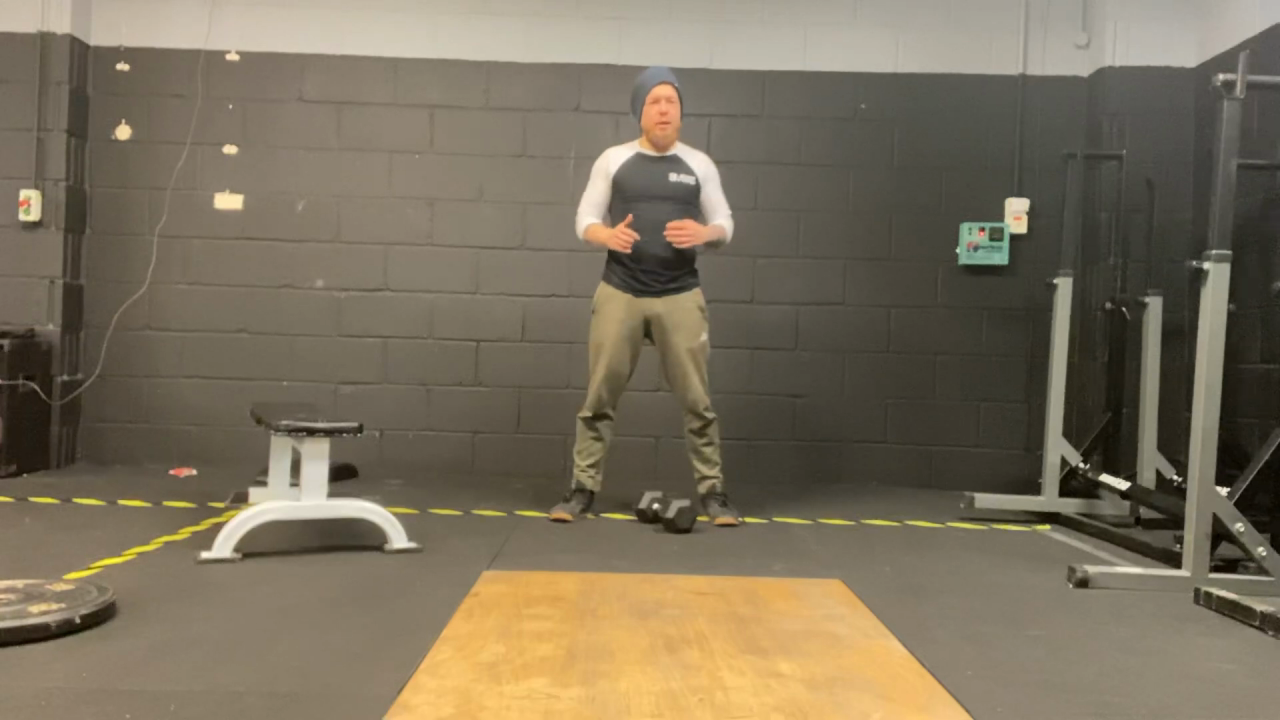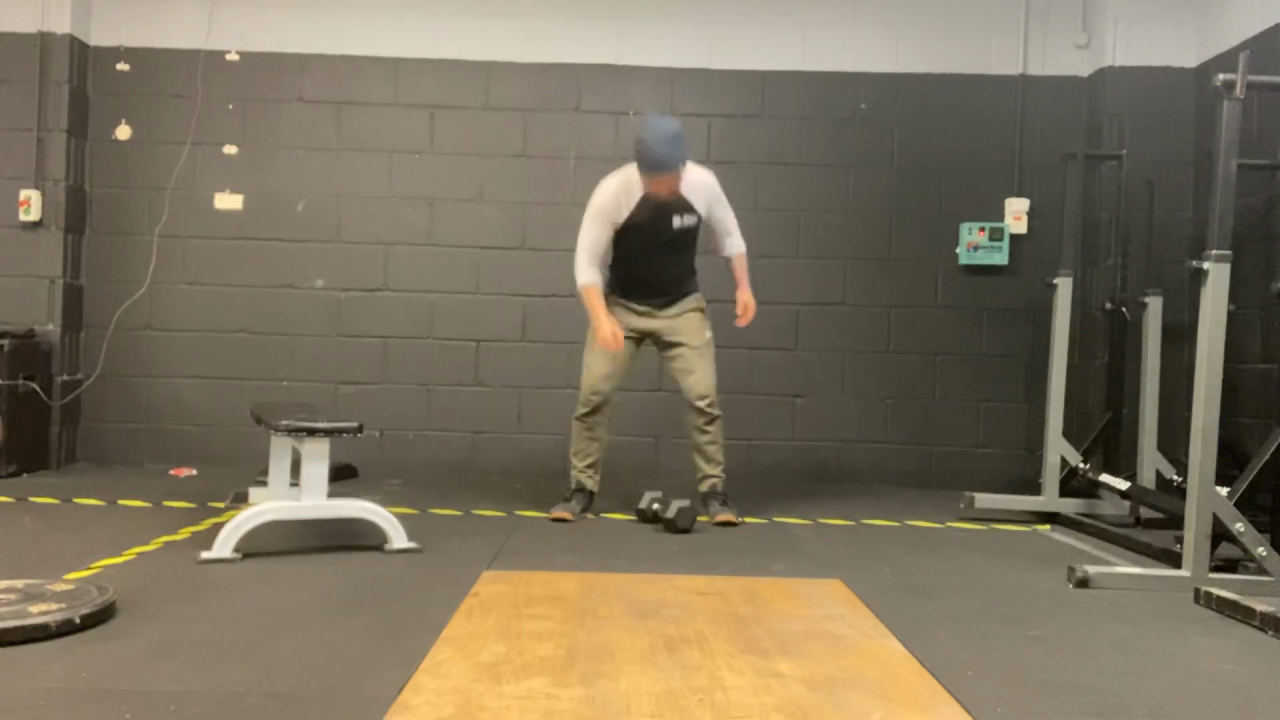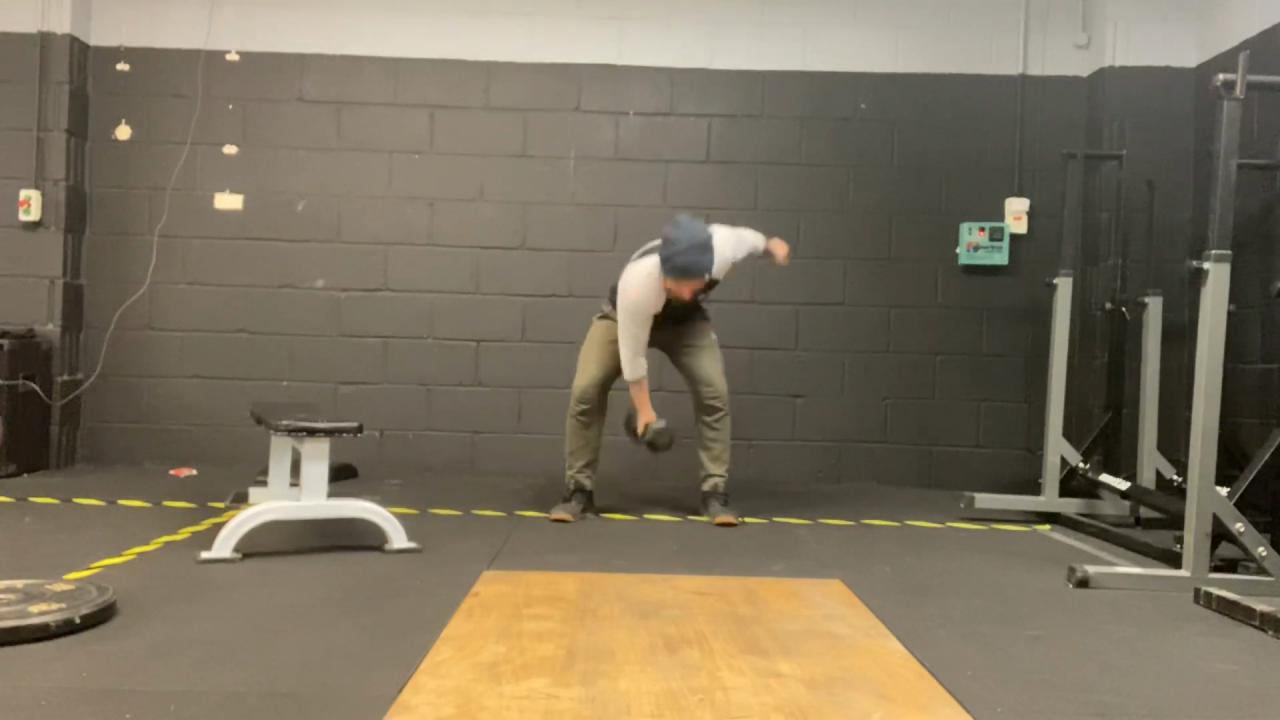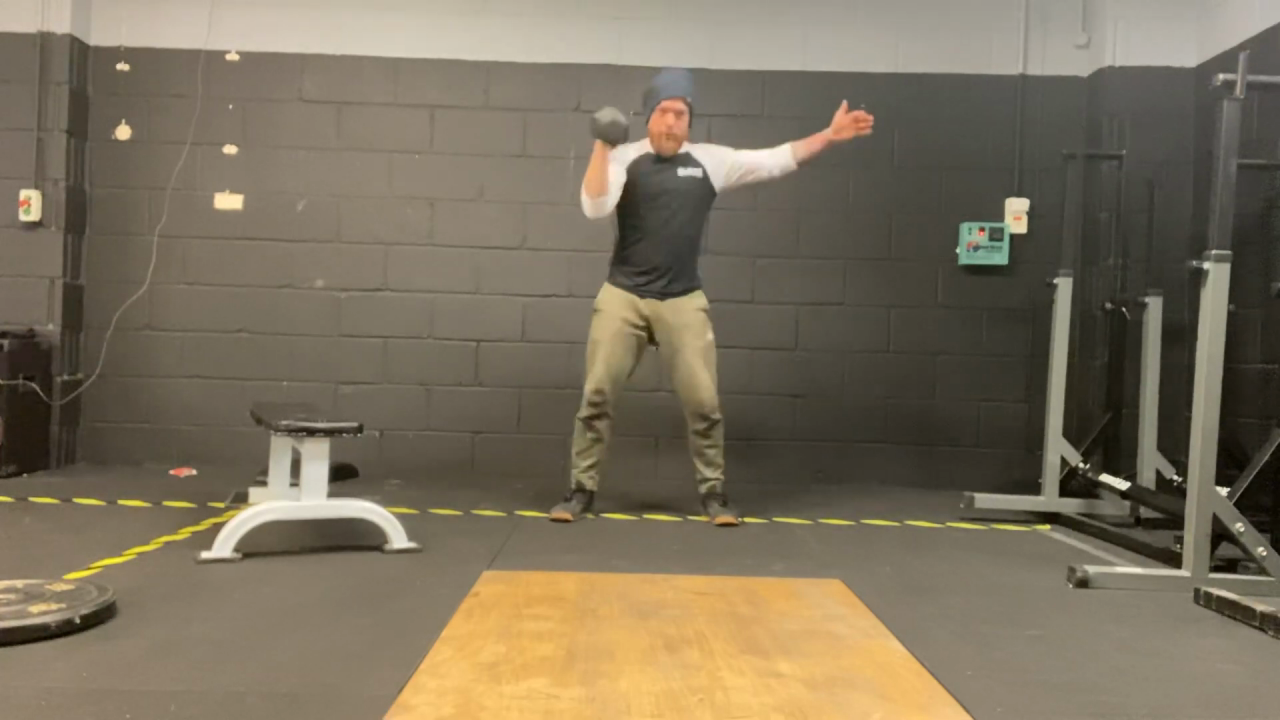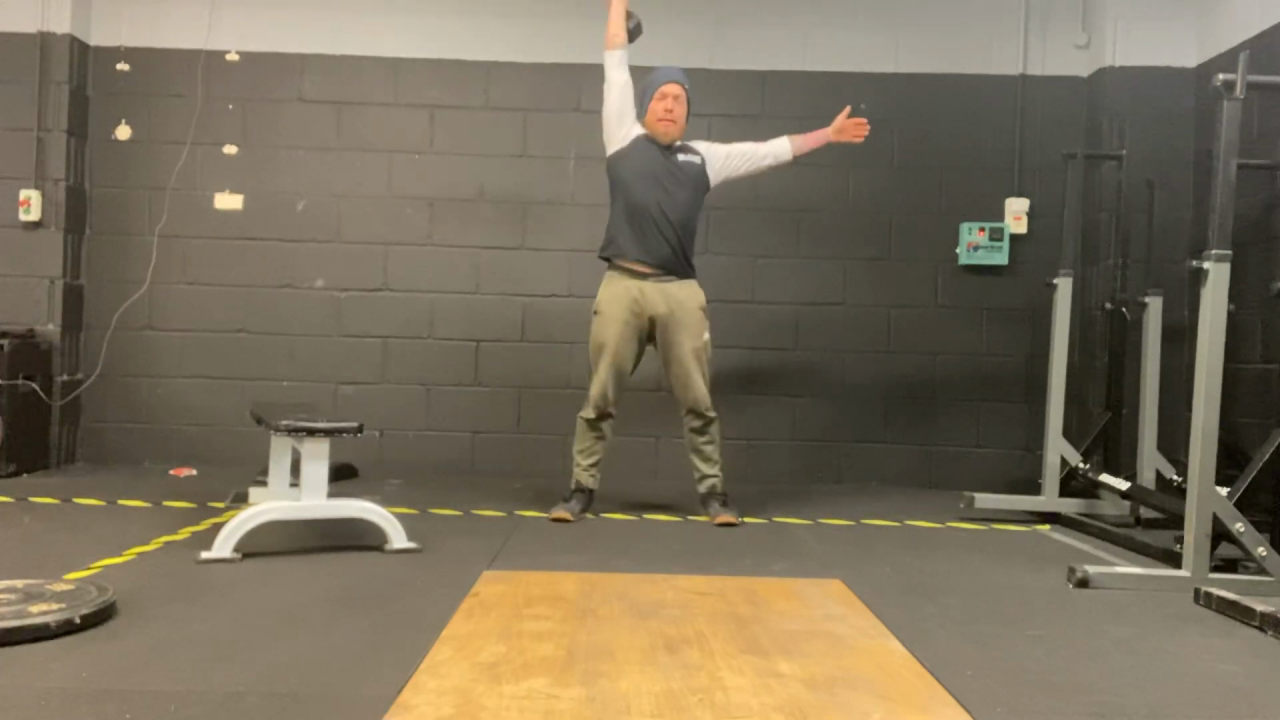
dt=1s
person 1, frame 1
left shoulder: (700, 164)
right shoulder: (613, 159)
left elbow: (725, 226)
right elbow: (584, 220)
left wrist: (703, 232)
right wrist: (608, 236)
left hip: (680, 296)
right hip: (619, 294)
left knee: (697, 400)
right knee: (599, 396)
left ankle: (712, 492)
right ankle: (582, 488)
person 1, frame 2
left shoulder: (704, 184)
right shoulder: (613, 191)
left elbow: (729, 236)
right elbow: (587, 260)
left wrist: (743, 287)
right wrist: (600, 318)
left hip: (681, 307)
right hip: (622, 307)
left knee: (703, 397)
right knee: (594, 393)
left ankle: (714, 491)
right ankle: (581, 488)
person 1, frame 3
left shoulder: (723, 244)
right shoulder: (637, 283)
left elbow: (751, 238)
right elbow: (632, 352)
left wrist: (772, 245)
right wrist: (644, 409)
left hip: (686, 321)
right hip: (622, 318)
left knee: (713, 392)
right knee: (586, 390)
left ankle: (715, 492)
right ankle: (579, 490)
person 1, frame 4
left shoulder: (710, 160)
right shoulder: (624, 157)
left elbow: (774, 161)
right elbow: (594, 208)
left wrist: (828, 135)
right wrist: (600, 150)
left hip: (682, 301)
right hip: (622, 296)
left knee: (702, 401)
right knee: (597, 394)
left ankle: (713, 492)
right ankle: (581, 489)
person 1, frame 5
left shoulder: (704, 157)
right shoulder: (624, 138)
left elbow: (770, 152)
right elbow: (614, 67)
left wrist: (828, 134)
left hip: (681, 293)
right hip: (622, 287)
left knee: (697, 401)
right knee: (600, 396)
left ankle: (712, 491)
right ankle: (581, 488)
